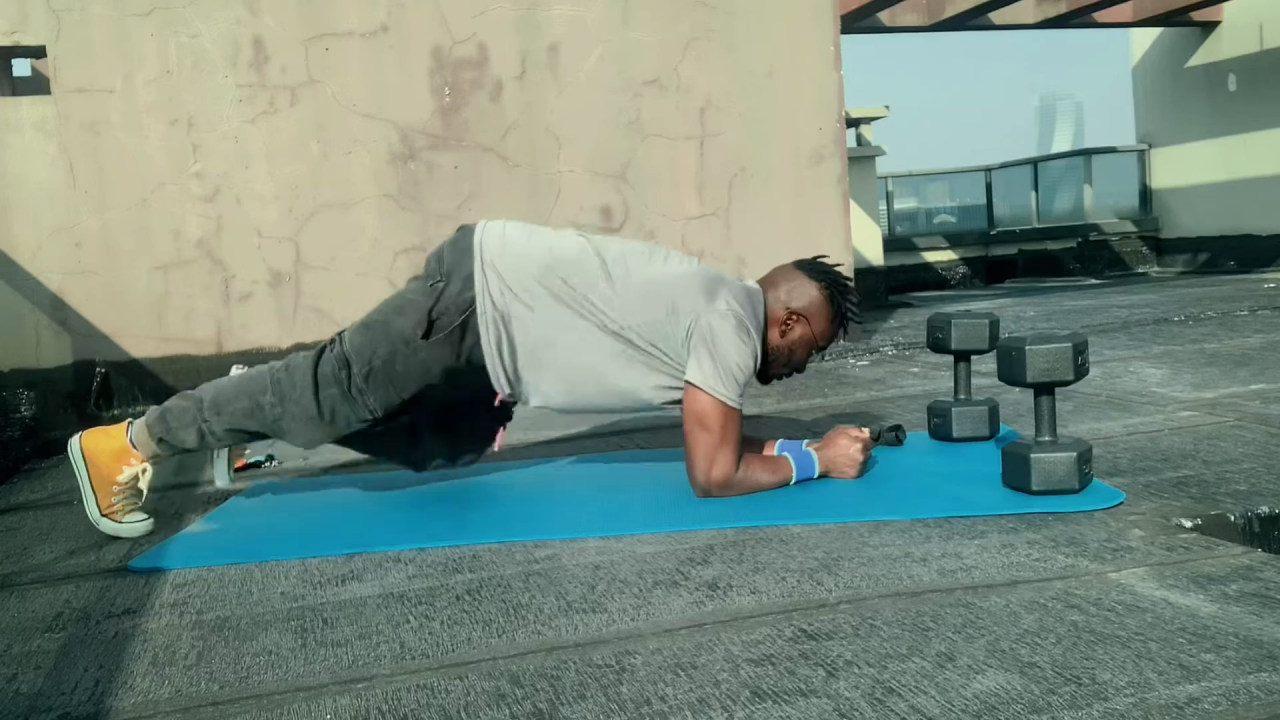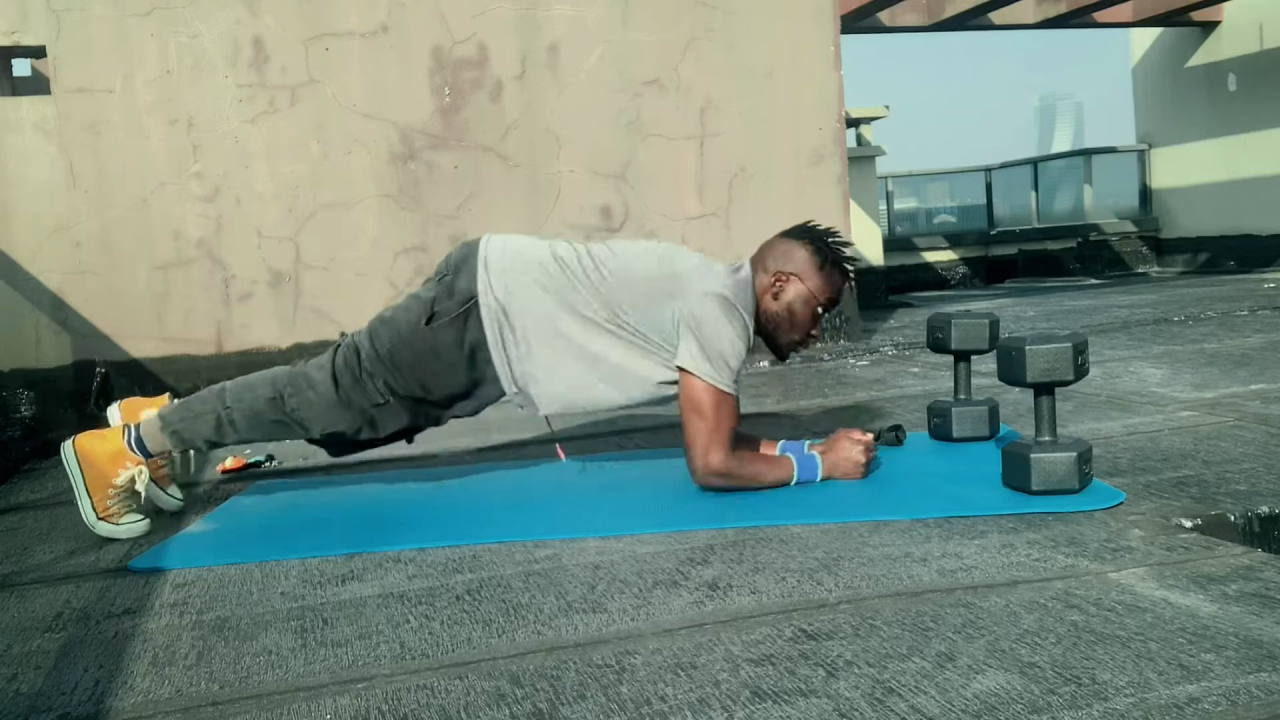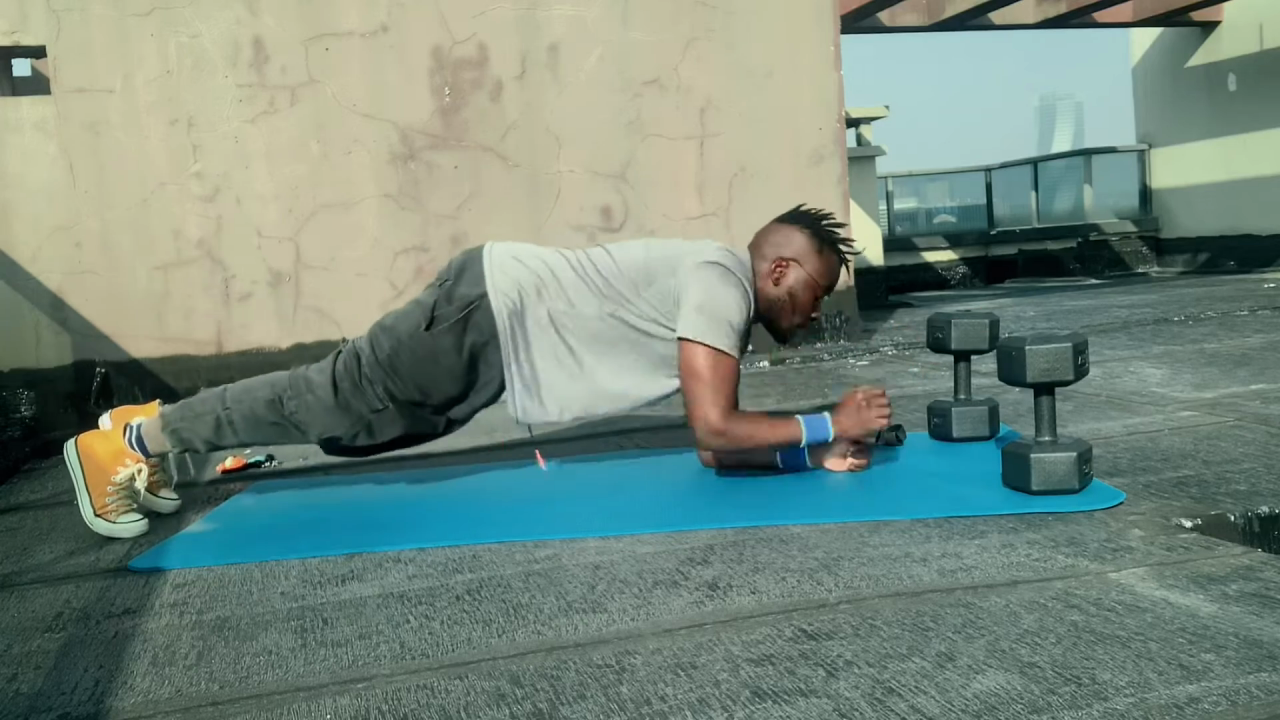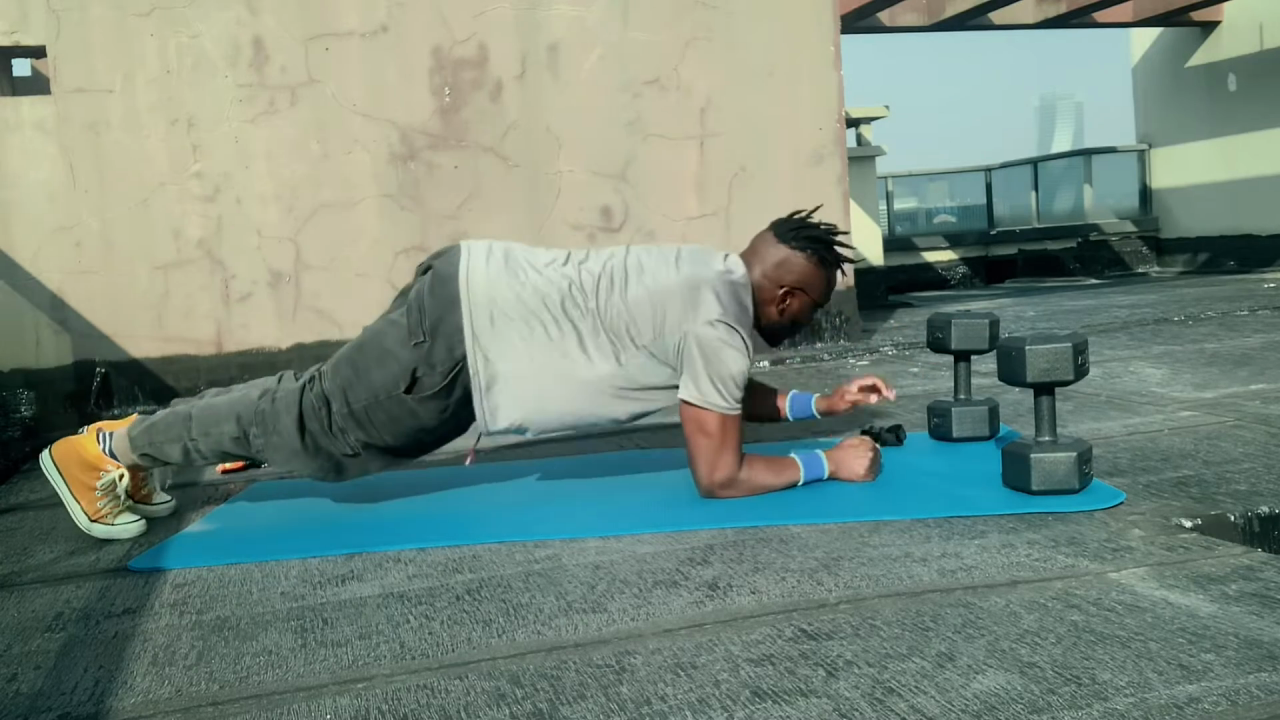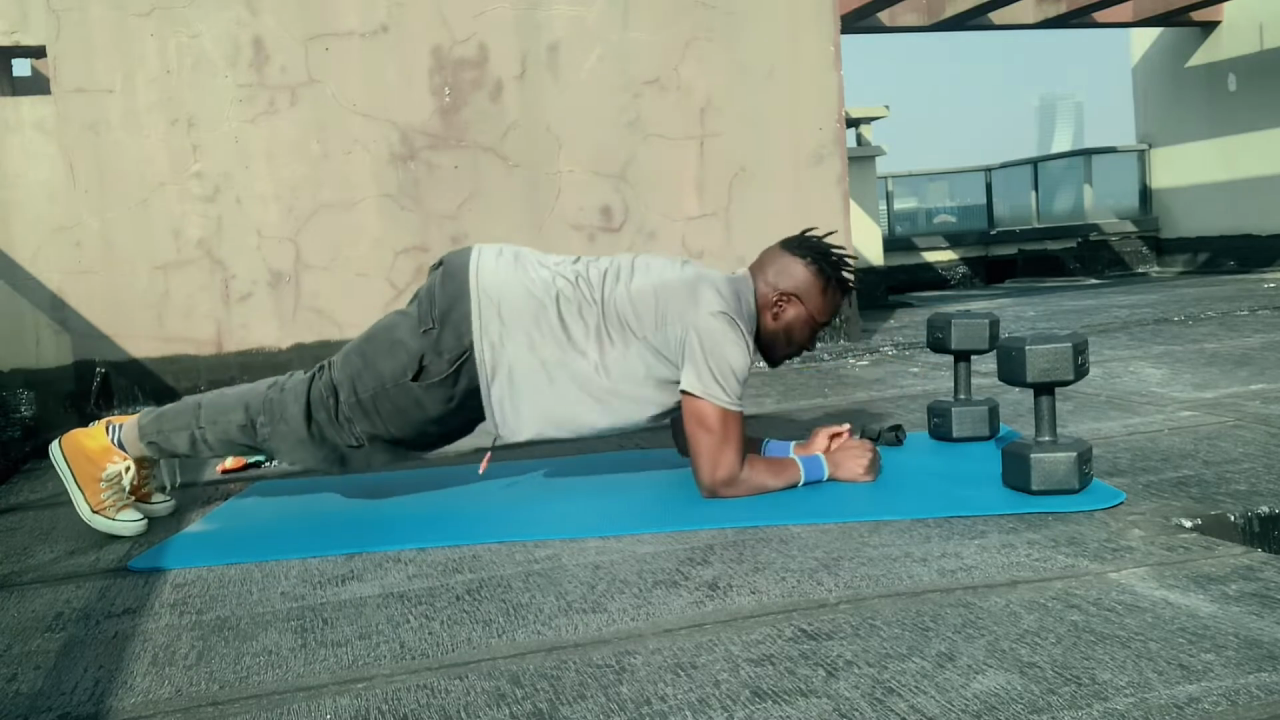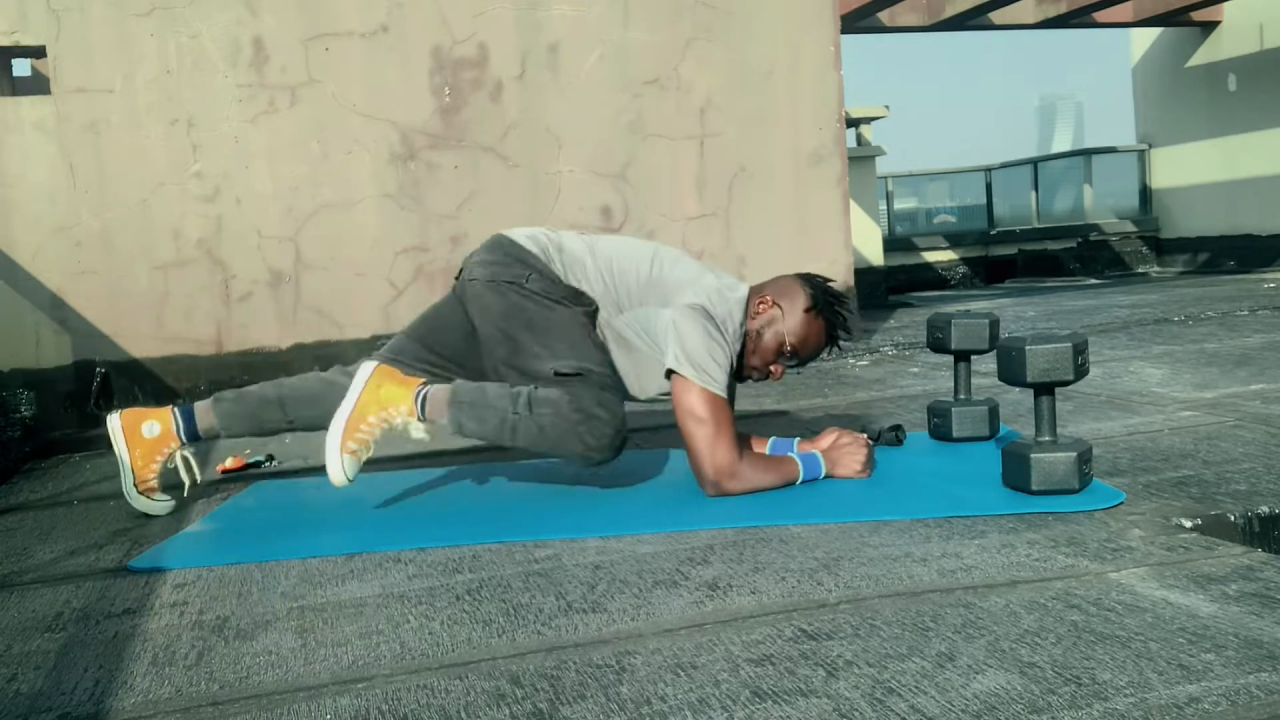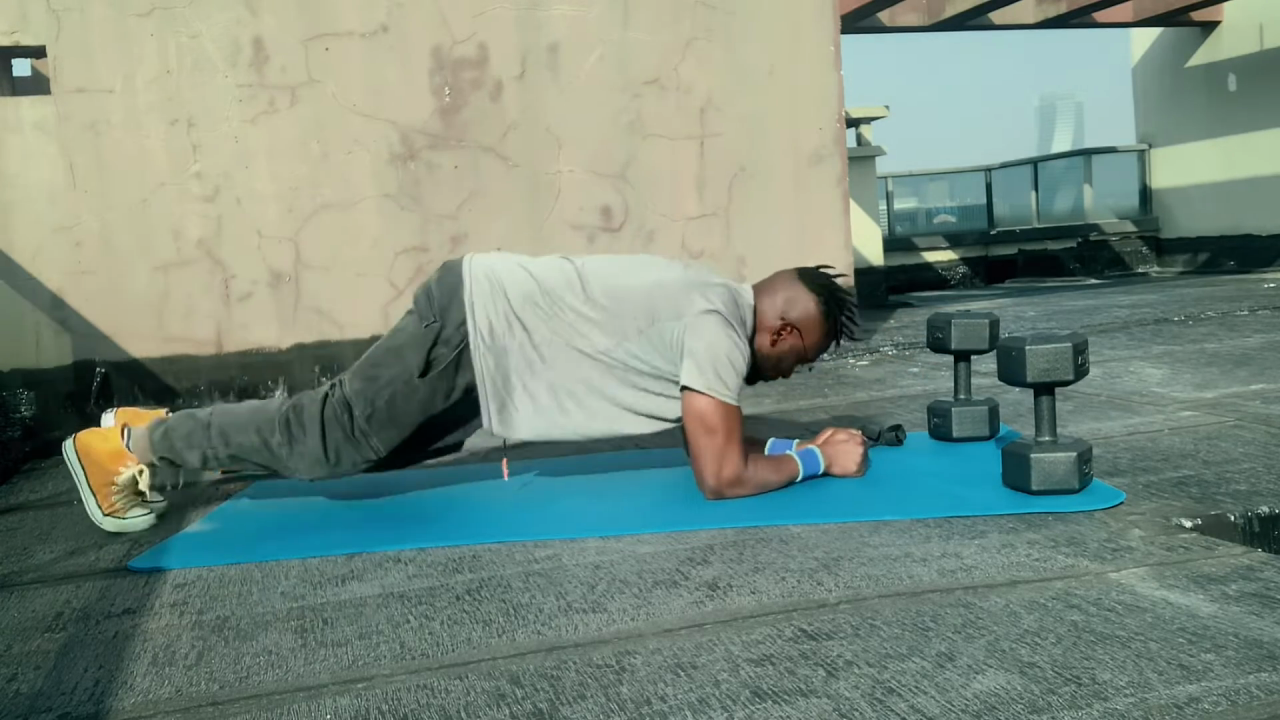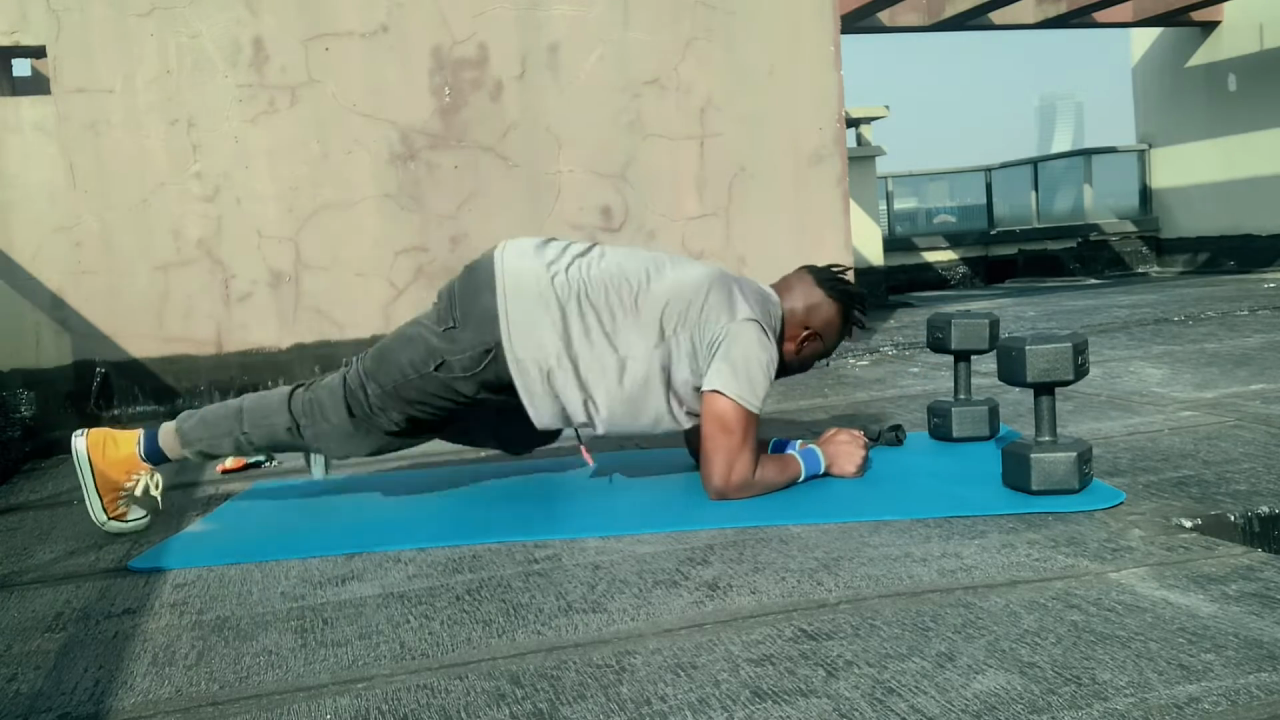
dt=0.5s
person 1, frame 1
left shoulder: (721, 306)
right shoulder: (733, 326)
left elbow: (713, 436)
right elbow: (714, 475)
left wrist: (798, 446)
right wrist: (814, 462)
left hip: (502, 277)
right hip: (476, 293)
left knee: (447, 444)
right knee: (324, 396)
left ankle: (271, 399)
right ankle: (125, 443)
person 1, frame 2
left shoulder: (715, 300)
right shoulder: (720, 305)
left elbow: (716, 435)
right elbow: (710, 464)
left wrist: (800, 446)
right wrist: (814, 463)
left hip: (499, 309)
right hip: (483, 307)
left knee: (344, 411)
right knee: (334, 397)
left ankle: (161, 416)
right ankle: (127, 443)
person 1, frame 3
left shoulder: (720, 304)
right shoulder: (717, 282)
left elbow: (714, 429)
right elbow: (715, 431)
left wrist: (811, 444)
right wrist: (827, 428)
left hip: (499, 328)
right hip: (487, 311)
left knee: (349, 417)
right knee: (334, 402)
left ankle: (156, 425)
right ankle: (131, 438)
person 1, frame 4
left shoulder: (710, 272)
right shoulder: (720, 326)
left elbow: (721, 395)
right elbow: (718, 476)
left wrist: (812, 404)
right wrist: (824, 464)
left hip: (473, 286)
right hip: (463, 336)
left knee: (319, 406)
right knee: (313, 424)
left ankle: (138, 438)
right ankle: (103, 448)
person 1, frame 5
left shoulder: (714, 296)
right shoulder: (723, 324)
left elbow: (702, 431)
right elbow: (720, 475)
left wrist: (796, 442)
right wrist: (818, 467)
left hip: (486, 303)
right hip: (468, 329)
left knee: (331, 411)
right knee: (318, 418)
left ankle: (148, 438)
right ankle: (113, 439)
person 1, frame 6
left shoulder: (726, 313)
right shoulder: (706, 319)
left elbow: (717, 435)
right elbow: (719, 472)
left wrist: (793, 445)
right wrist: (819, 465)
left hip: (508, 283)
right hip: (521, 275)
left knee: (362, 387)
right knee: (594, 425)
left ankle: (165, 427)
right ankle: (409, 401)
person 1, frame 7
left shoulder: (713, 306)
right shoulder: (720, 329)
left elbow: (713, 442)
right elbow: (720, 477)
left wrist: (781, 446)
right wrist: (813, 460)
left hip: (487, 312)
right hip: (471, 325)
left knee: (351, 430)
right knee: (328, 437)
left ankle: (161, 429)
right ankle: (121, 445)
person 1, frame 8
left shoulder: (730, 304)
right shoulder: (752, 334)
left elbow: (708, 437)
right elbow: (727, 478)
left wrist: (782, 444)
right wrist: (815, 459)
left hip: (524, 279)
right hip: (500, 329)
left knee: (519, 433)
right knee: (344, 414)
right ankle: (129, 450)
